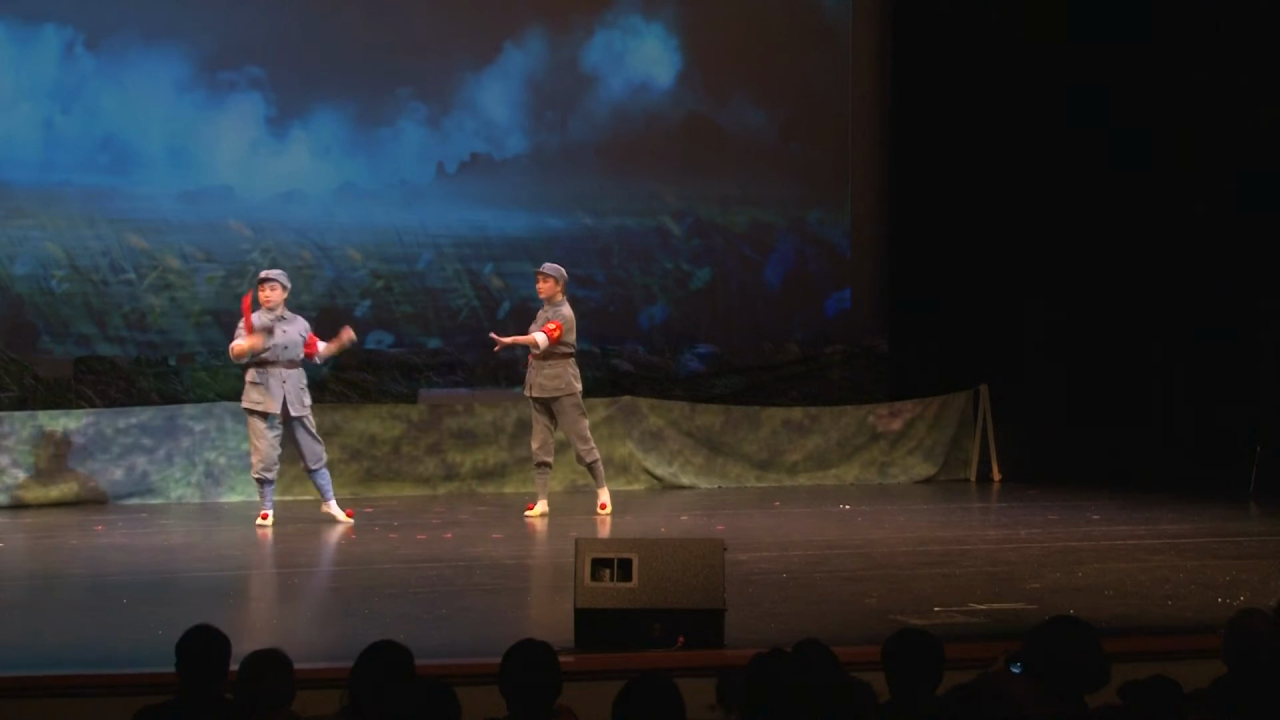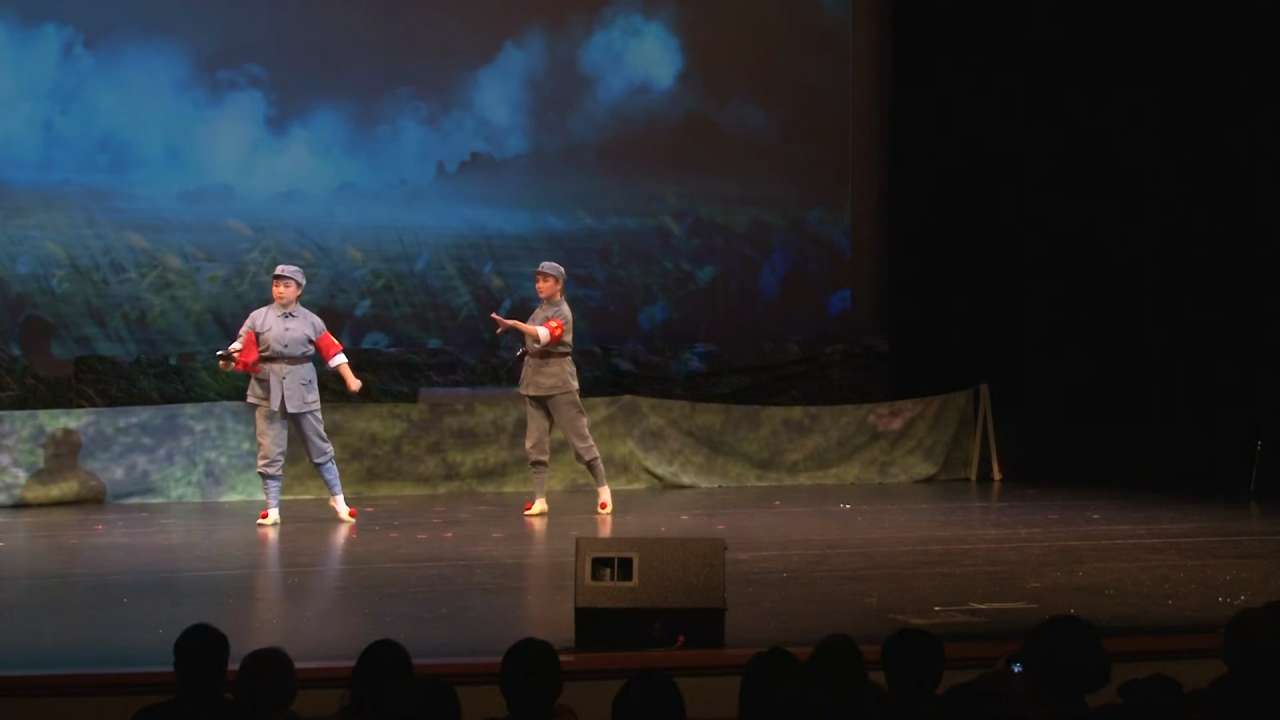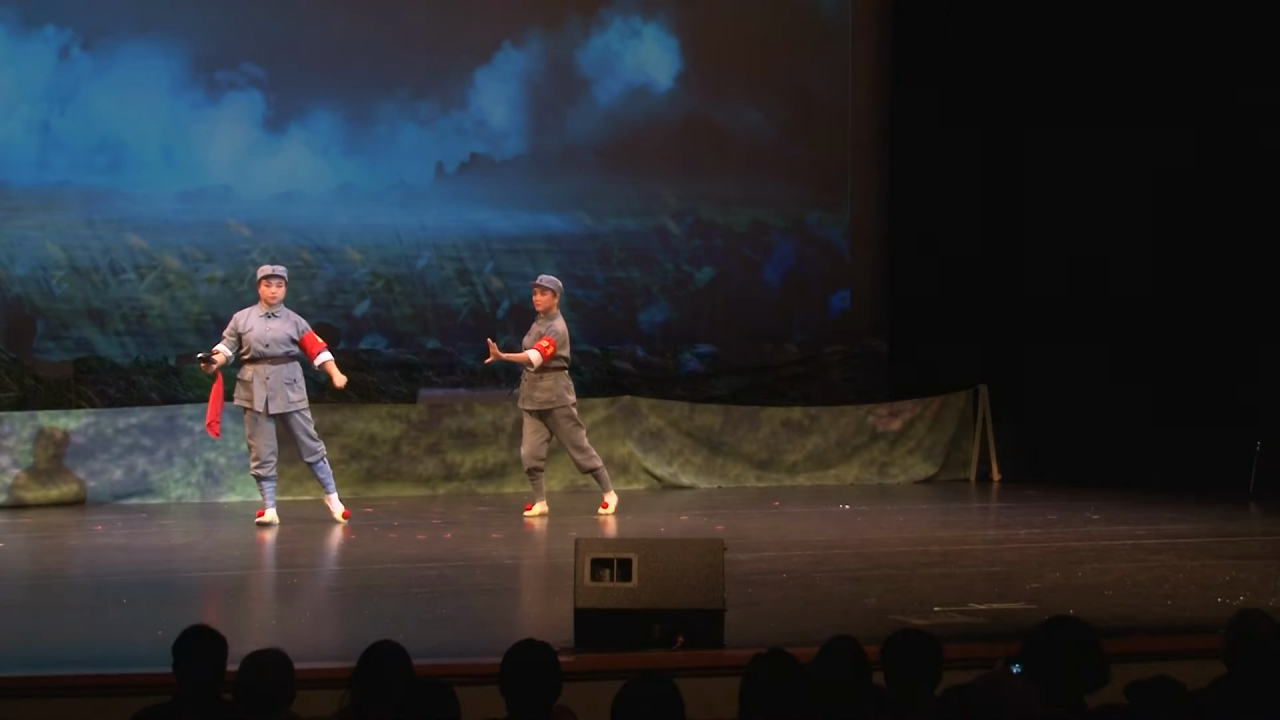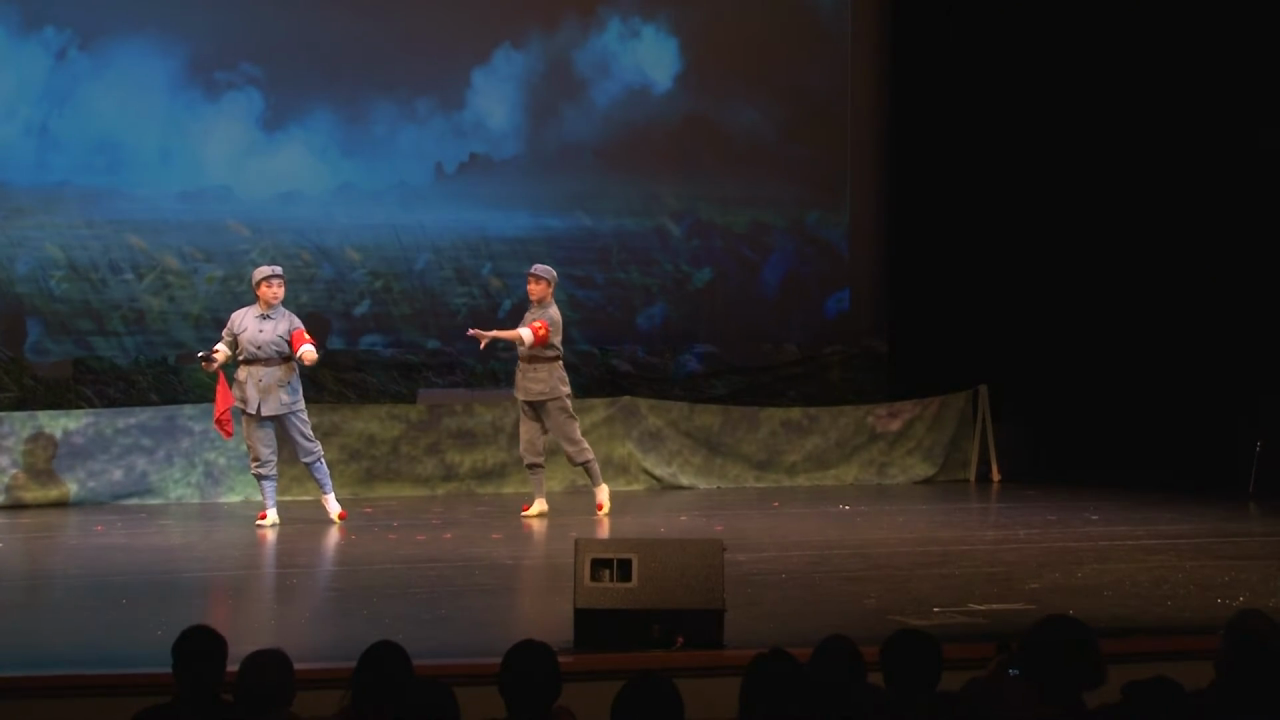
dt=0.7s
person 1, frame 1
left shoulder: (298, 323)
right shoulder: (250, 322)
left elbow: (316, 351)
right elbow: (236, 352)
left wrist: (339, 342)
right wrist: (250, 343)
left hip: (295, 391)
right hip: (262, 392)
left knee: (313, 450)
right knee: (265, 453)
left ankle: (329, 504)
right ankle: (267, 510)
person 1, frame 2
left shoulder: (311, 321)
right shoulder: (258, 317)
left elbow: (332, 351)
right elbow: (241, 347)
left wrist: (350, 378)
right wrist: (230, 361)
left hip: (302, 387)
right hip: (268, 388)
left knee: (319, 445)
right knee: (270, 450)
left ankle: (337, 498)
right ankle: (272, 510)
person 1, frame 3
left shoulder: (294, 321)
right shoulder: (242, 318)
left elbow: (317, 349)
right elbow: (227, 349)
left wrist: (336, 374)
right wrist: (213, 363)
left hip: (288, 387)
right hip: (255, 389)
left knee: (310, 443)
right knee: (262, 452)
left ankle: (332, 497)
right ankle: (269, 509)
person 1, frame 4
left shoulder: (290, 320)
right shoulder: (239, 317)
left elbow: (304, 345)
right elbow: (226, 346)
left wrist: (309, 356)
right wrist: (214, 362)
left hip: (284, 387)
right hip: (251, 389)
left knee: (306, 444)
right knee: (261, 453)
left ankle: (329, 496)
right ankle: (270, 510)
person 2, frame 1
left shoulder: (562, 313)
right shoulder: (544, 311)
left elbow: (543, 338)
left wrist: (511, 340)
right wrist: (535, 357)
left hip: (562, 380)
right hip: (539, 381)
left knee: (581, 438)
right knee: (540, 443)
left ankle: (602, 492)
right ankle: (542, 501)
person 2, frame 2
left shoulder: (561, 312)
right shoulder: (540, 310)
left elbow: (544, 335)
left wrist: (514, 324)
left hip: (558, 380)
right hip: (534, 380)
left knee: (578, 436)
right knee: (535, 442)
left ankle: (602, 490)
right ankle: (540, 500)
person 2, frame 3
left shoulder: (556, 328)
right shoulder: (539, 322)
left elbow: (536, 356)
left wrist: (503, 356)
left hip: (555, 394)
right hip: (533, 395)
left knee: (578, 447)
right knee: (530, 453)
left ankle: (608, 493)
right ankle: (540, 502)
person 2, frame 4
left shoulder: (550, 316)
right shoulder: (533, 311)
left elbow: (527, 336)
left wrist: (491, 334)
left hip: (549, 385)
right hip: (527, 385)
left knee: (570, 439)
right knee: (530, 446)
left ankle: (599, 487)
right ankle: (539, 500)
